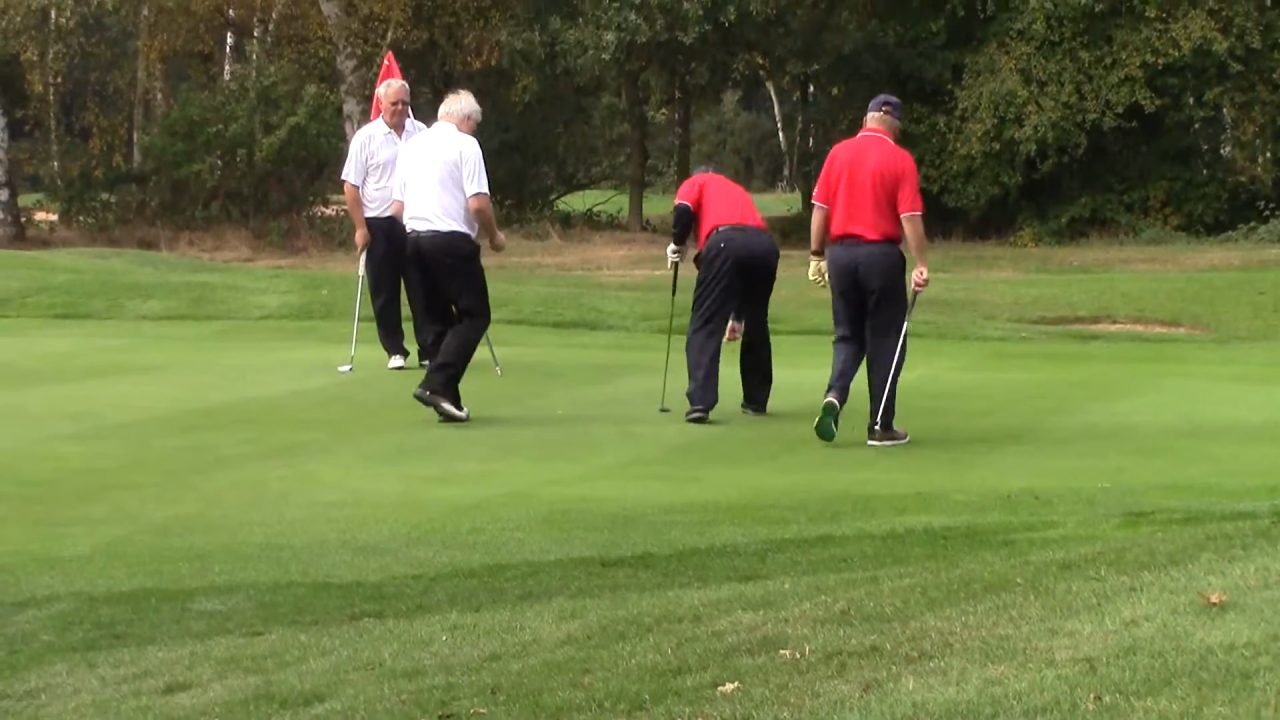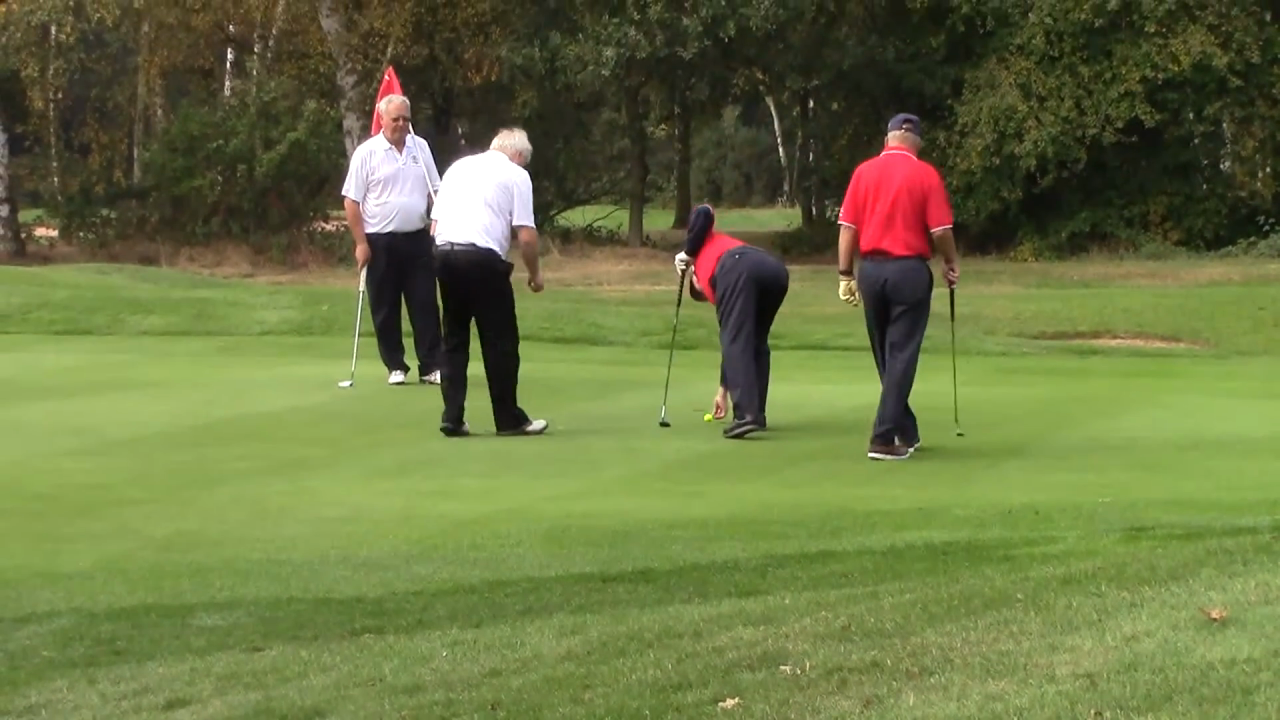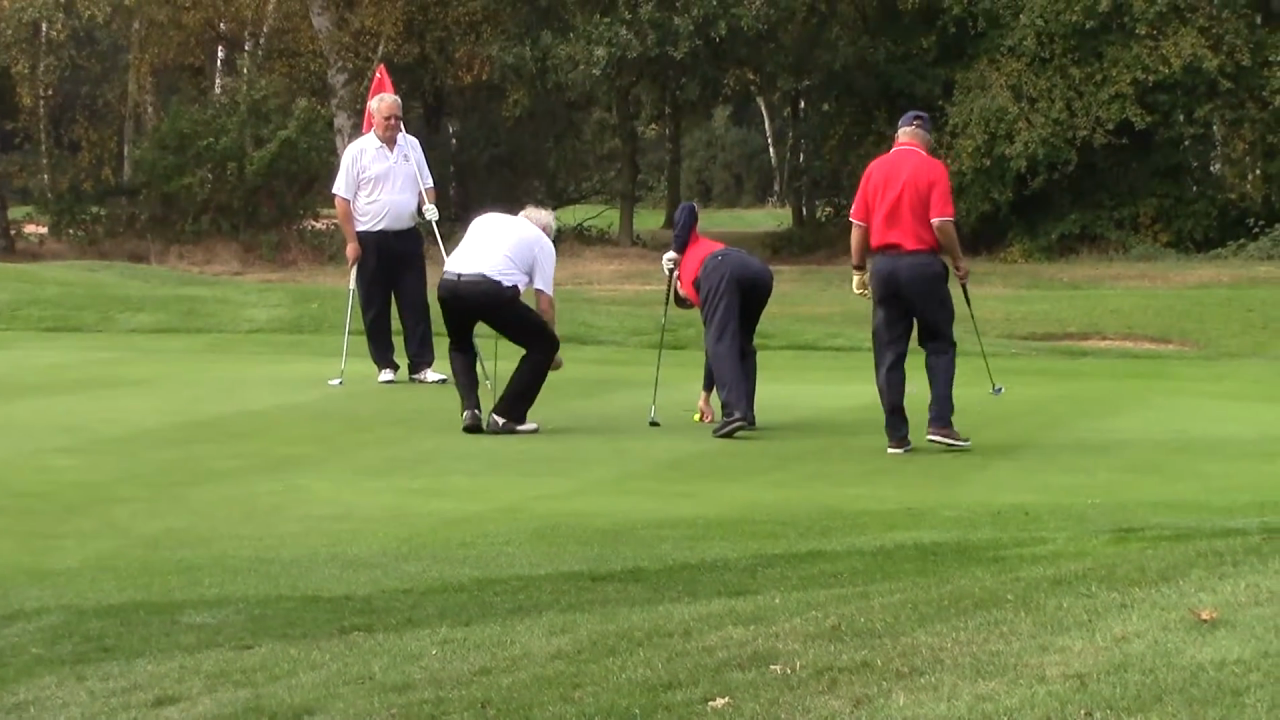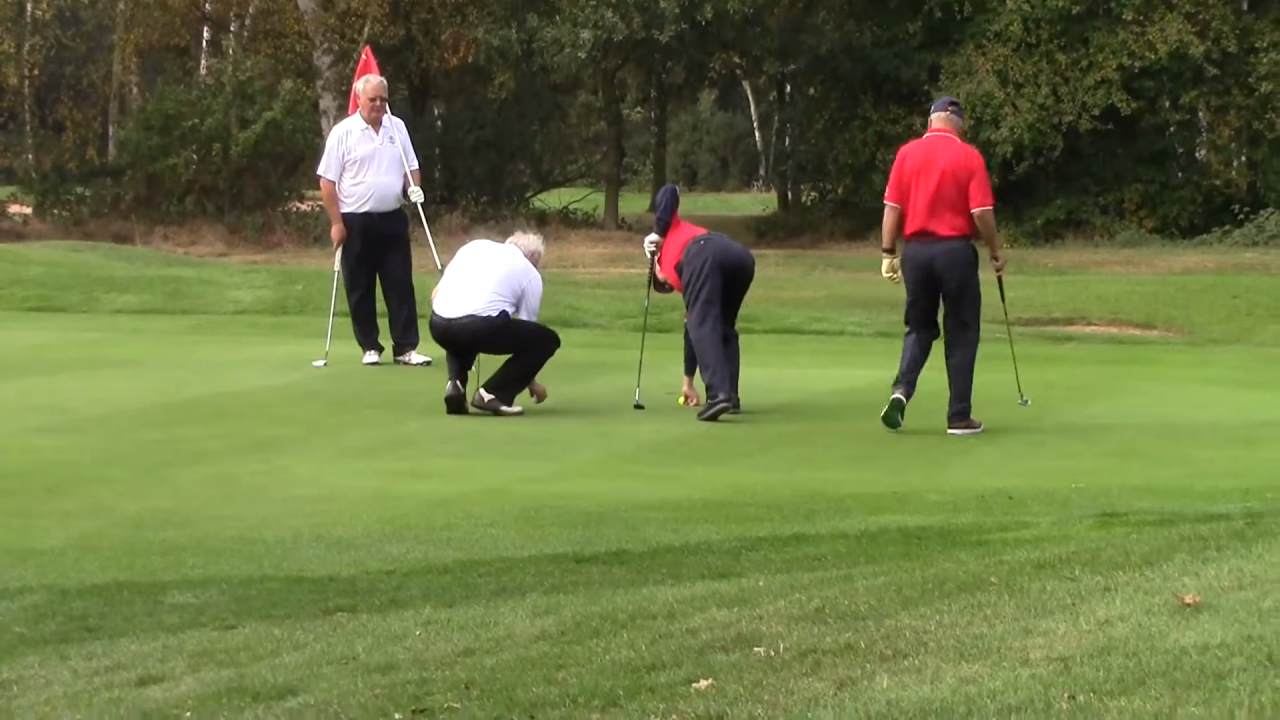
dt=0.5s
person 1, frame 1
left shoulder: (838, 152)
right shoulder: (900, 158)
left elbow: (820, 208)
right elbow: (910, 216)
left wrist: (817, 255)
right wrist: (921, 263)
left hip: (841, 253)
right hip: (881, 255)
left knee: (848, 337)
right knee: (884, 341)
left ankle: (834, 397)
right ankle: (881, 427)
person 1, frame 2
left shoulder: (863, 171)
right shoulder: (926, 174)
left elbow: (847, 228)
right elbow: (941, 230)
left wrist: (845, 275)
right wrist: (952, 264)
left hip: (871, 270)
right hip: (909, 270)
left knee: (885, 356)
right knee: (901, 356)
left ankle: (906, 431)
right ankle: (883, 438)
person 1, frame 3
left shoulder: (874, 168)
right shoulder: (934, 168)
left elbow: (859, 224)
right elbow: (941, 223)
left wrist: (858, 269)
right wrist: (958, 260)
left hip: (884, 264)
right hip: (922, 264)
left knee: (888, 353)
right knee: (939, 344)
left ankle: (896, 436)
right ankle: (939, 423)
person 1, frame 4
left shoulder: (907, 152)
right shoulder: (969, 156)
left elbow: (892, 207)
right elbow: (981, 212)
left wrist: (888, 253)
right wrist: (995, 250)
left hip: (916, 250)
right hip: (955, 251)
left knee: (919, 329)
right knee: (961, 335)
left ankle: (900, 391)
right ankle: (959, 416)
person 2, frame 1
left shoulder: (420, 131)
right shoulder: (365, 137)
right elbow: (351, 185)
right wrist: (360, 227)
right hip: (379, 225)
right knee: (384, 293)
left ankle: (429, 350)
right ankle: (395, 351)
person 2, frame 2
left shoulder: (421, 147)
right shoulder: (366, 152)
left elbow: (435, 187)
right elbow: (351, 201)
right wrist: (361, 243)
left hip: (417, 238)
right hip: (380, 241)
left knee: (425, 304)
right knee: (385, 309)
left ankle: (431, 367)
right ankle: (395, 367)
person 2, frame 3
left shoulder: (412, 145)
right shoulder: (357, 150)
left elbow: (425, 184)
right elbow: (342, 199)
left wrist: (429, 204)
right wrist: (352, 241)
left hip: (407, 236)
right hip: (371, 239)
left knee: (416, 303)
right knee: (375, 307)
left ankle: (421, 365)
right ankle: (385, 365)
person 2, frame 4
left shoulder: (397, 126)
right shoulder: (343, 132)
left elbow: (411, 166)
right elbow: (327, 180)
left wrist: (415, 187)
right wrist: (336, 222)
left hip: (393, 218)
right hip: (356, 221)
left knee: (401, 285)
right knee: (360, 289)
left ankle: (406, 347)
right ankle: (370, 347)
person 3, frame 1
left shoulder: (411, 145)
right shoulder: (465, 144)
left elbow: (396, 207)
right elbow: (478, 203)
right wrist: (493, 235)
left hip: (416, 240)
right hip: (451, 241)
left knee: (438, 321)
right knee: (474, 316)
left ankle: (445, 398)
right ankle: (434, 384)
person 3, frame 2
left shoulder: (457, 166)
right shoulder: (516, 174)
left elbow: (435, 223)
right elbow: (526, 235)
right wrist: (535, 273)
left hip: (444, 253)
right hip: (483, 258)
left knee: (454, 337)
right knee: (500, 339)
left ankle: (452, 417)
right ankle: (509, 419)
person 3, frame 3
left shoulder: (486, 218)
right shoulder: (542, 241)
right elbow: (544, 300)
left wrist: (466, 313)
right wrist: (550, 351)
left hip: (447, 284)
right hip: (490, 289)
left knee: (460, 347)
right knee: (544, 345)
left ankle: (471, 410)
right ankle: (506, 415)
person 3, frame 4
left shoulder: (474, 246)
right shoulder: (530, 272)
left elbow: (436, 295)
right elbow: (527, 330)
right wrist: (532, 383)
left hip: (438, 325)
right hip: (480, 324)
right knee: (548, 340)
left ankle: (455, 384)
right ankle: (494, 394)
person 4, frame 1
left shoulder: (696, 182)
left elbow: (683, 209)
left wrist: (676, 245)
right wrist: (735, 316)
left hip: (725, 242)
right hip: (764, 243)
left knee: (704, 324)
right knee: (757, 324)
left ankle: (701, 401)
right ankle: (757, 400)
person 4, frame 2
left shoulder: (707, 245)
left elbow: (703, 213)
right elbow: (737, 338)
left wrist: (687, 253)
right wrist: (723, 389)
left hip: (739, 266)
right hip: (775, 270)
left knee: (736, 340)
right knee: (756, 342)
left ankle: (746, 414)
right ankle: (756, 413)
person 4, frame 3
left shoulder: (691, 249)
left elbow: (688, 210)
right elbow: (713, 346)
left wrist: (675, 251)
right wrist: (705, 397)
left hip: (723, 269)
right hip: (760, 273)
left knee: (720, 343)
right knee: (743, 344)
left ankle: (734, 412)
right ankle: (746, 413)
person 4, frame 4
right shoulder: (684, 280)
left elbow: (669, 192)
right elbow: (691, 329)
left wrist: (657, 233)
right wrist: (688, 381)
left hip: (706, 253)
right hip: (741, 257)
left knee: (703, 326)
right knee: (725, 328)
left ankle: (718, 394)
right ankle: (730, 395)
